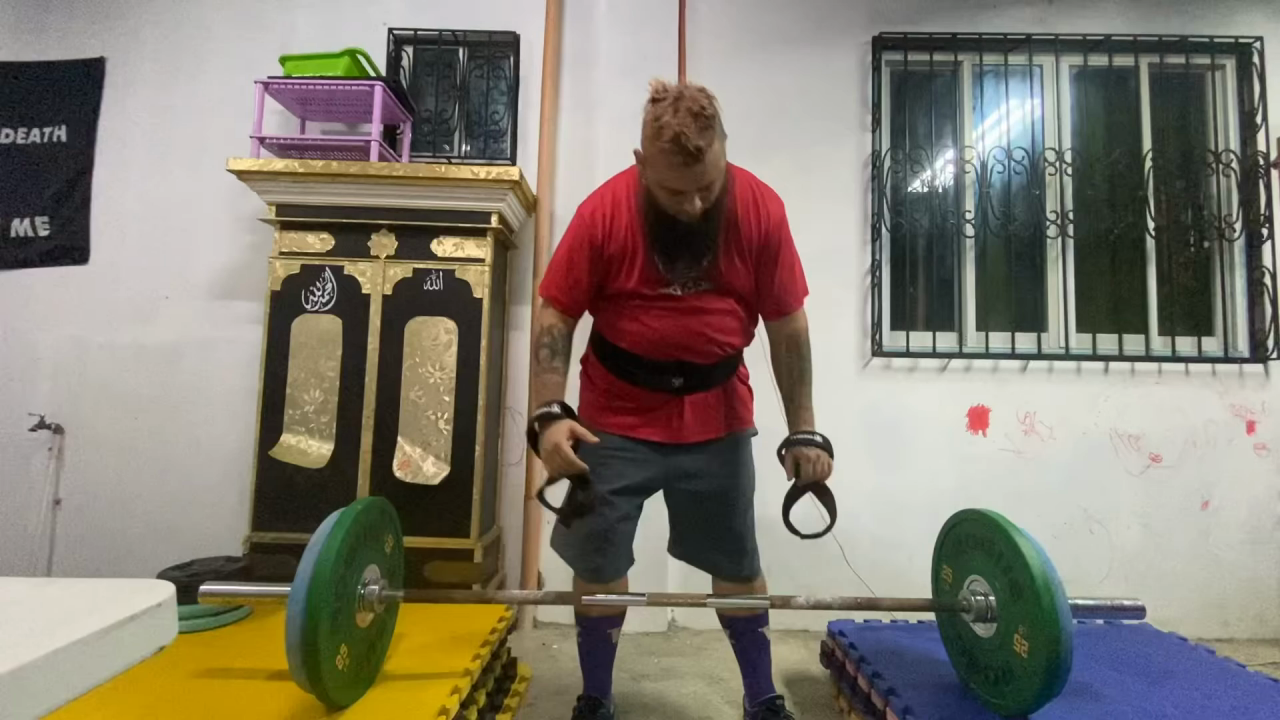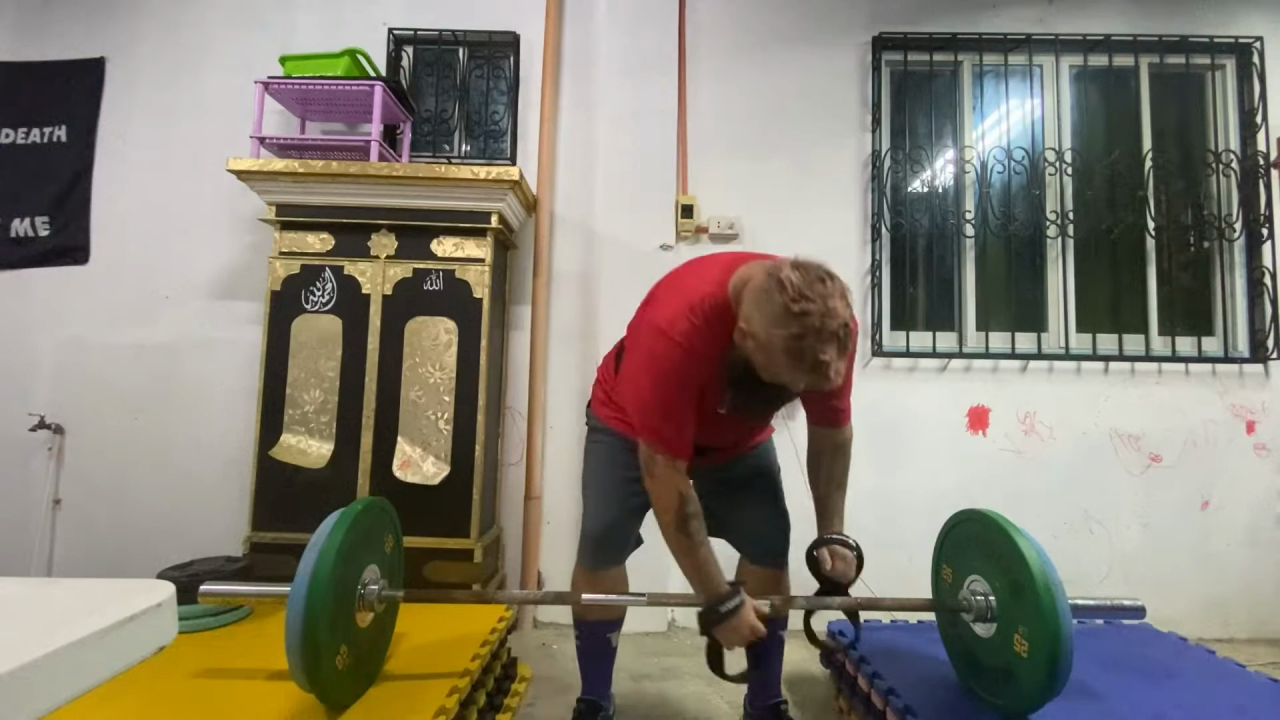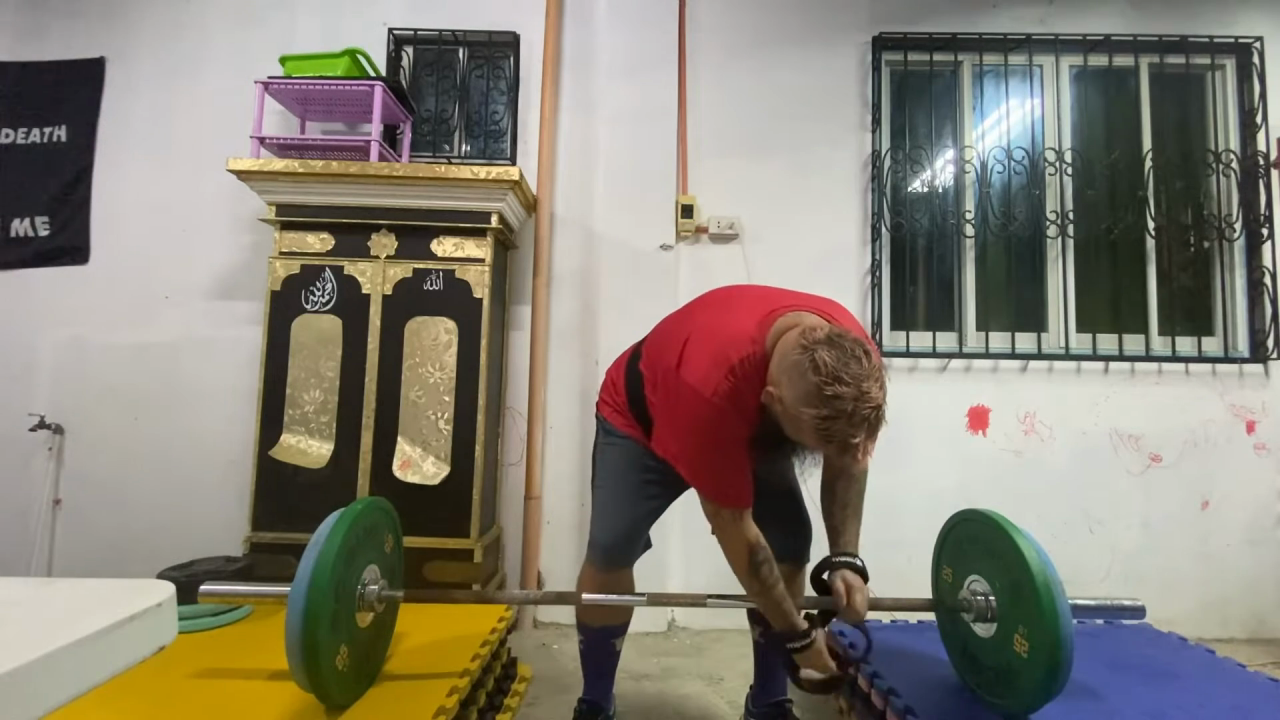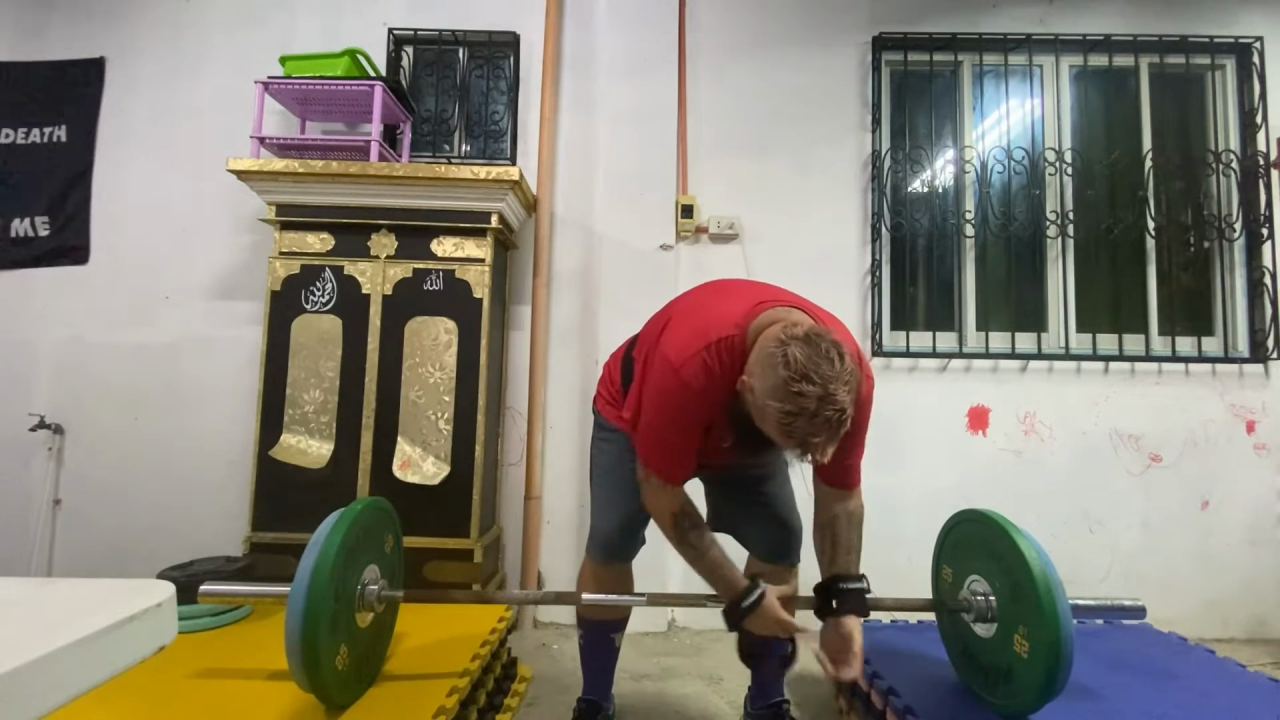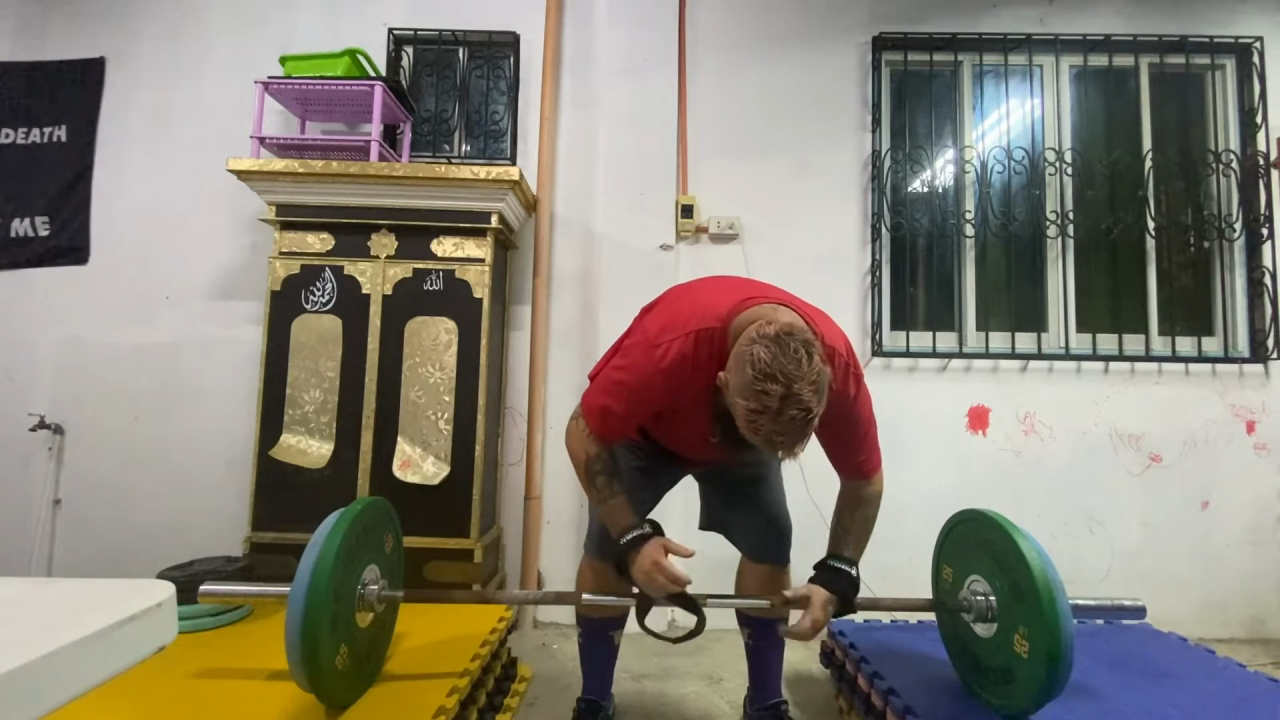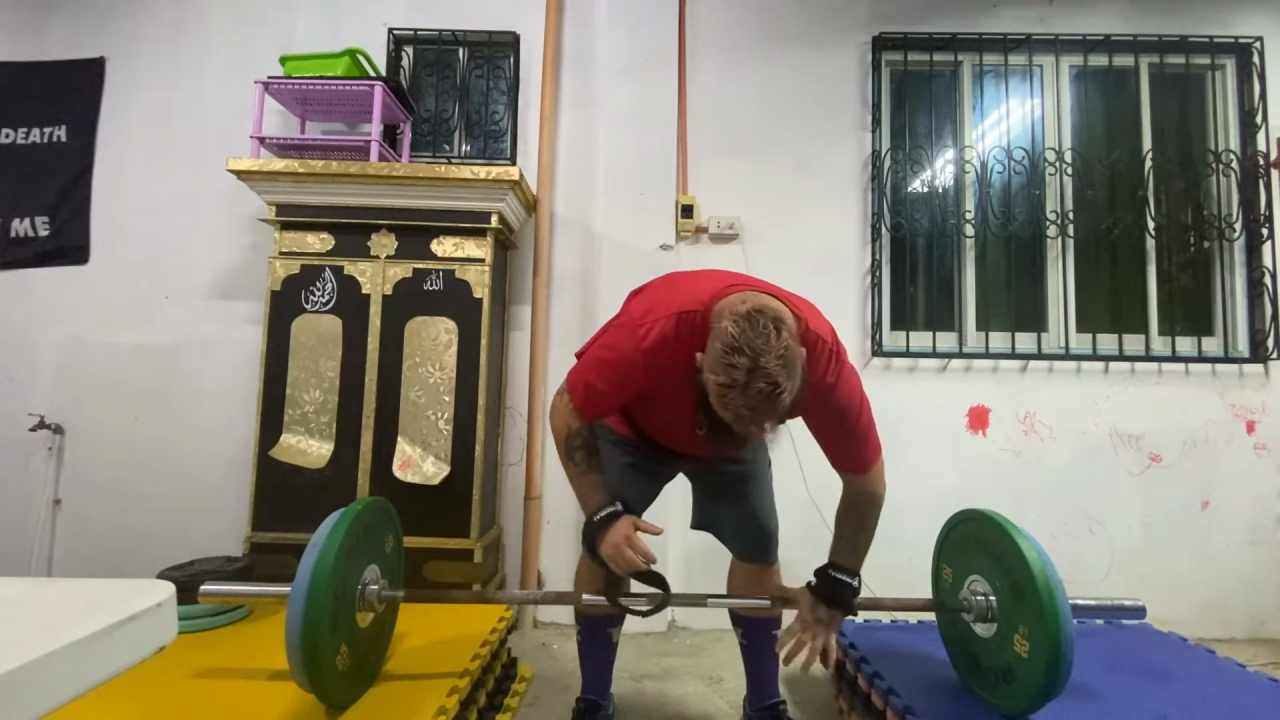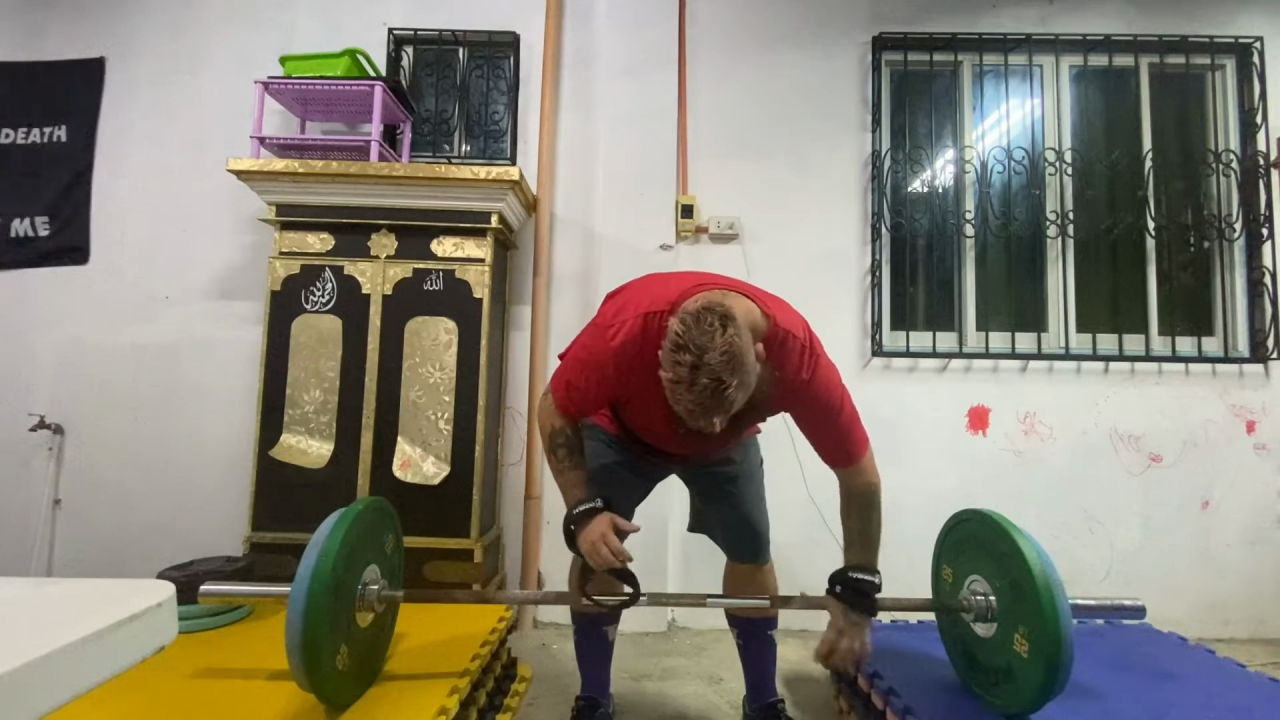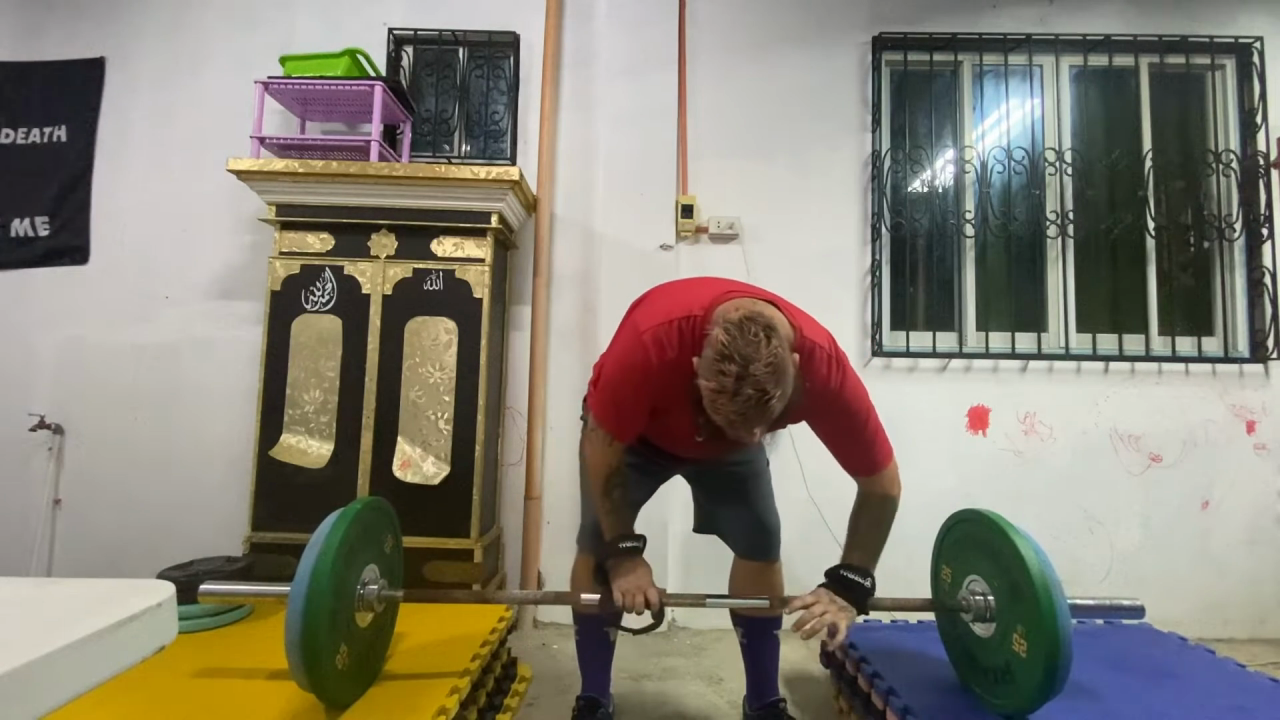
dt=0.7s
person 1, frame 1
left shoulder: (760, 208)
right shoulder: (603, 213)
left elbow: (788, 325)
right elbow: (553, 318)
left wrist: (803, 430)
right wrist: (548, 415)
left hip: (717, 421)
right hip: (614, 421)
left knee: (737, 563)
right knee: (598, 562)
person 1, frame 2
left shoulder: (831, 325)
right shoulder: (674, 326)
left elbow: (832, 431)
right elbow: (665, 475)
left wrist: (833, 532)
right wrist: (719, 600)
left hip: (739, 437)
right hip: (632, 424)
left knee: (770, 549)
right knee: (601, 545)
person 1, frame 3
left shoulder: (854, 362)
right shoulder: (711, 383)
left elbow: (847, 459)
right elbow: (733, 526)
left wrist: (846, 559)
right wrist: (797, 634)
left hip: (751, 430)
right hip: (640, 419)
left knee: (791, 547)
right knee: (610, 551)
person 1, frame 4
left shoulder: (848, 377)
right shoulder: (688, 361)
left elbow: (839, 496)
right elbow: (661, 492)
left wrist: (844, 604)
right wrist: (742, 597)
left hip: (741, 437)
right hip: (637, 417)
left knee: (781, 544)
right knee: (609, 544)
person 1, frame 5
left shoulder: (838, 369)
right shoulder: (667, 346)
left elbow: (864, 481)
right elbow: (584, 433)
left wrist: (835, 577)
right wrist: (631, 537)
left hip: (738, 443)
right hip: (643, 429)
left knee: (771, 545)
right knee: (606, 548)
person 1, frame 6
left shoulder: (823, 360)
right shoulder: (652, 328)
left elbow: (866, 480)
right elbow: (568, 409)
left wrist: (834, 588)
right wrist: (602, 514)
right hip: (631, 428)
left knee: (759, 547)
right knee: (603, 550)
person 1, frame 7
left shoulder: (797, 356)
right shoulder: (624, 329)
left elbow: (859, 475)
right elbow: (556, 411)
left wrist: (856, 588)
right wrist: (583, 511)
right hip: (622, 430)
left knee: (751, 551)
right knee: (593, 548)
person 1, frame 8
left shoulder: (822, 366)
right shoulder: (653, 336)
left elbow: (882, 483)
right elbow: (602, 442)
left wrist: (849, 583)
right wrist: (623, 550)
right hip: (630, 429)
left knee: (761, 545)
right knee: (599, 547)
